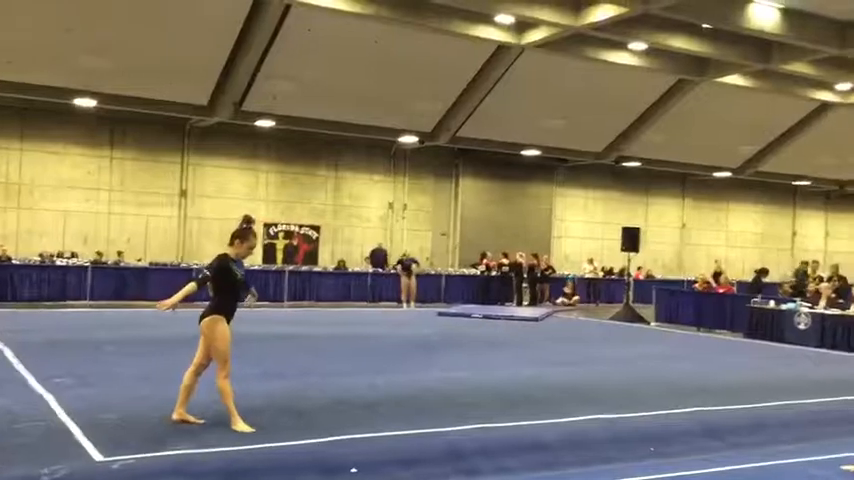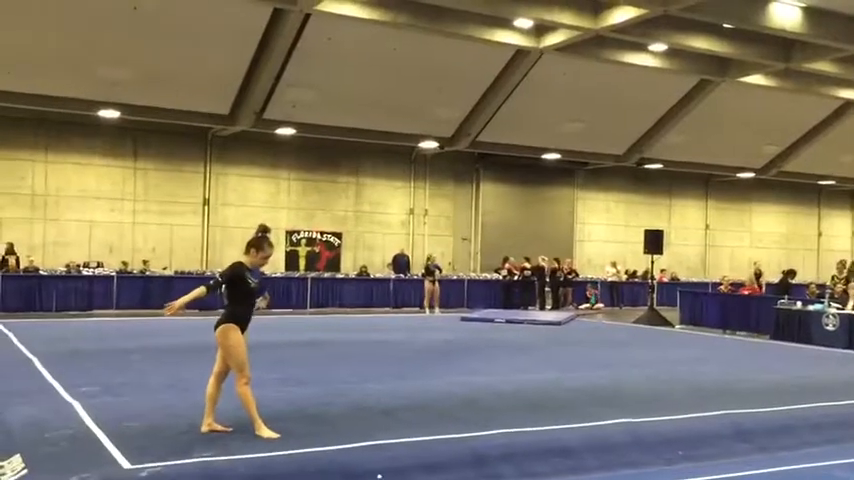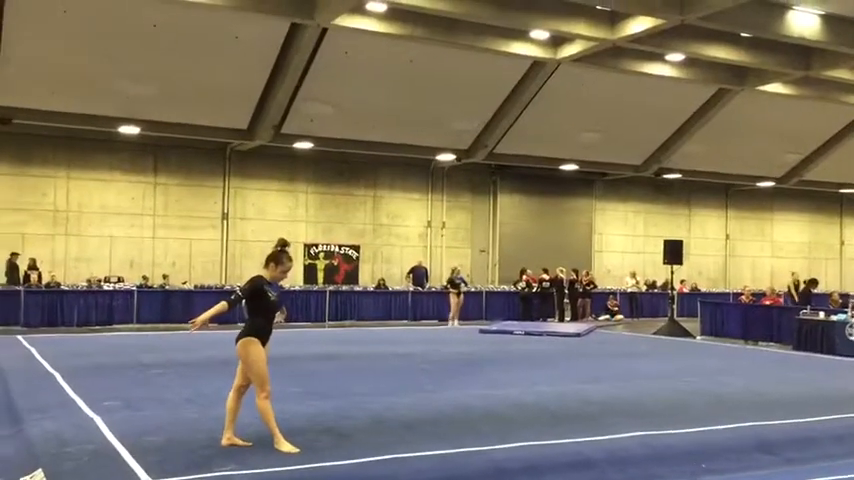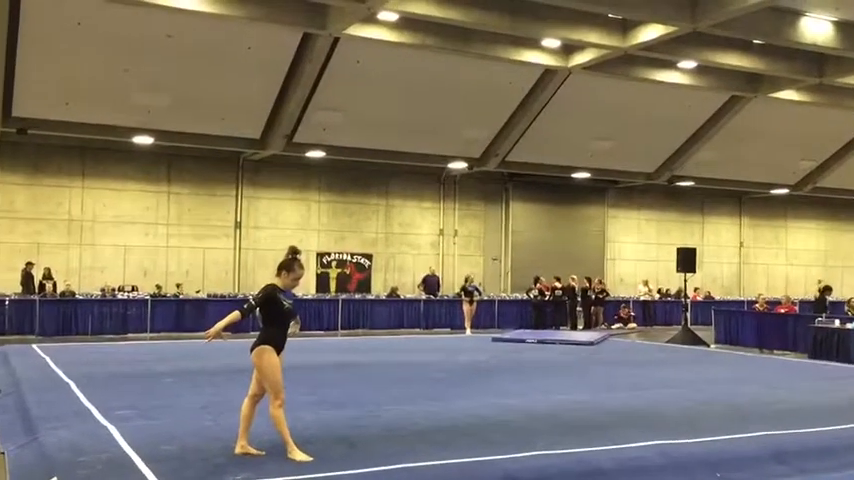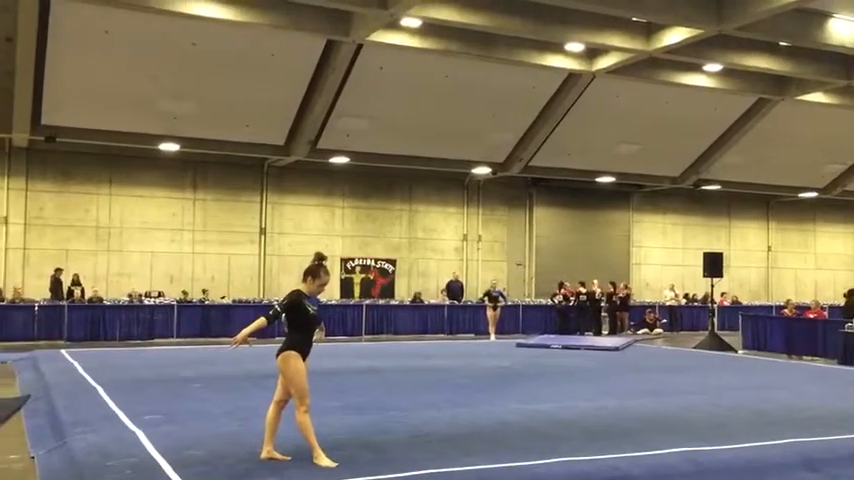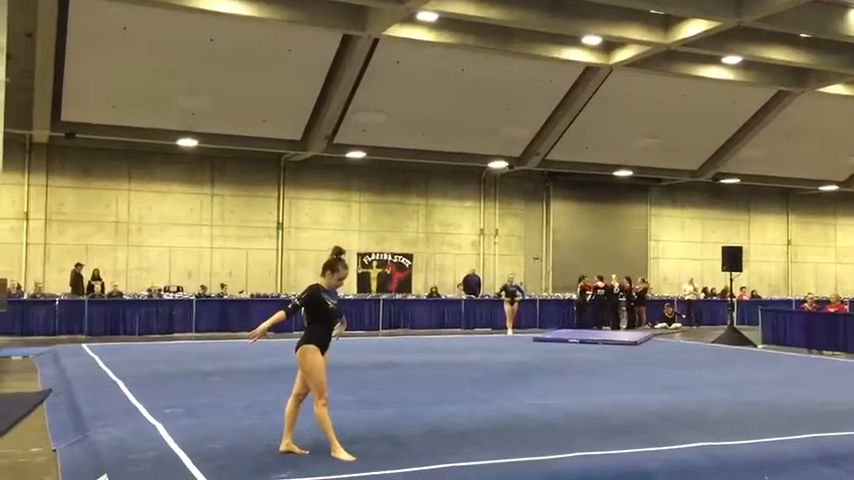
dt=0.7s
person 1, frame 1
left shoulder: (237, 264)
right shoulder: (222, 261)
right elbow: (199, 281)
left wrist: (249, 293)
right wrist: (176, 298)
left hip: (217, 319)
right hip: (214, 319)
left knee: (198, 365)
right knee: (224, 370)
left ankle: (179, 411)
right ankle: (235, 419)
person 1, frame 2
left shoulder: (254, 273)
right shoulder: (237, 270)
right elbow: (211, 286)
left wrist: (261, 300)
right wrist: (184, 300)
left hip: (237, 328)
right hip: (229, 327)
left knee: (219, 374)
right knee: (244, 377)
left ankle: (208, 422)
right ankle: (259, 425)
person 1, frame 3
left shoulder: (272, 286)
right shoulder: (256, 283)
right elbow: (232, 301)
left wrist: (278, 313)
right wrist: (206, 315)
left hip: (259, 341)
right hip: (250, 340)
left knee: (239, 388)
right knee: (263, 391)
left ankle: (228, 435)
right ankle: (278, 439)
person 1, frame 4
left shoulder: (286, 294)
right shoulder: (269, 292)
right elbow: (245, 310)
right wrist: (220, 325)
left hip: (274, 349)
right hip: (265, 349)
left knee: (254, 396)
right knee: (277, 399)
left ankle: (242, 444)
right ankle: (291, 448)
person 1, frame 5
left shoulder: (310, 300)
right shoulder: (295, 298)
right elbow: (271, 316)
left wrist: (319, 329)
right wrist: (246, 332)
left hip: (299, 355)
right hip: (290, 354)
left knee: (280, 401)
right knee: (303, 405)
left ankle: (268, 449)
right ankle: (317, 454)
person 1, frame 6
left shoulder: (332, 294)
right shoulder: (314, 292)
right elbow: (290, 310)
left wrist: (341, 324)
right wrist: (266, 325)
left hip: (319, 348)
right hip: (309, 348)
left knee: (299, 394)
right knee: (321, 398)
left ankle: (287, 442)
right ankle: (335, 448)
